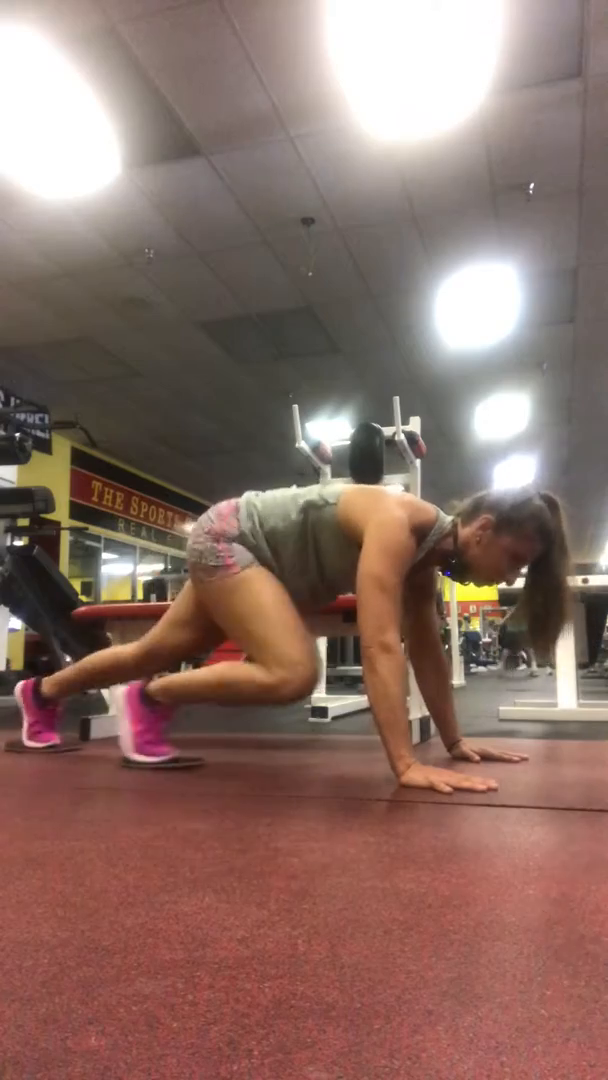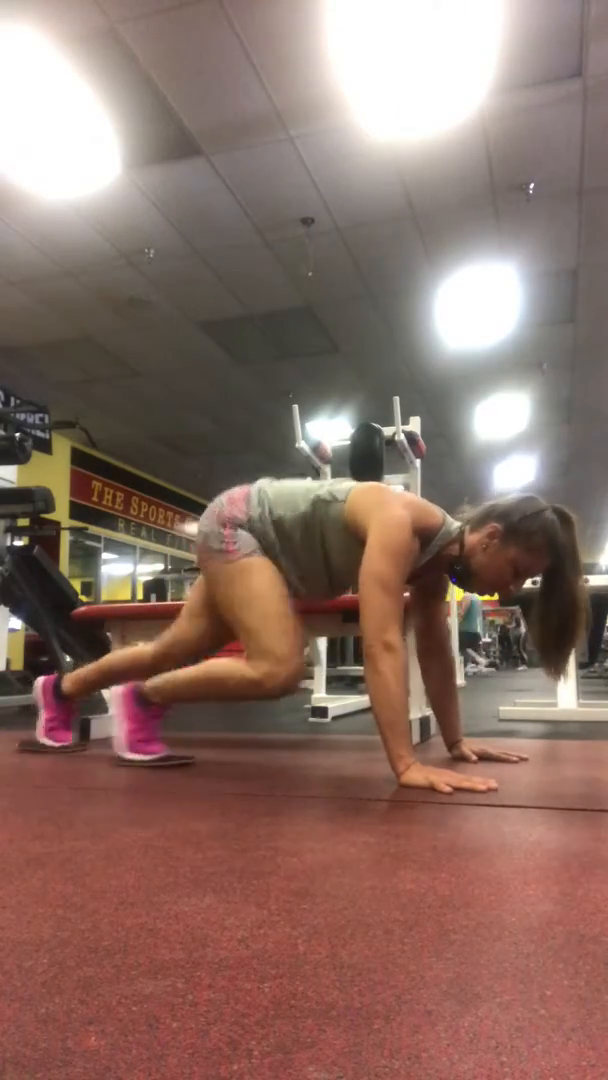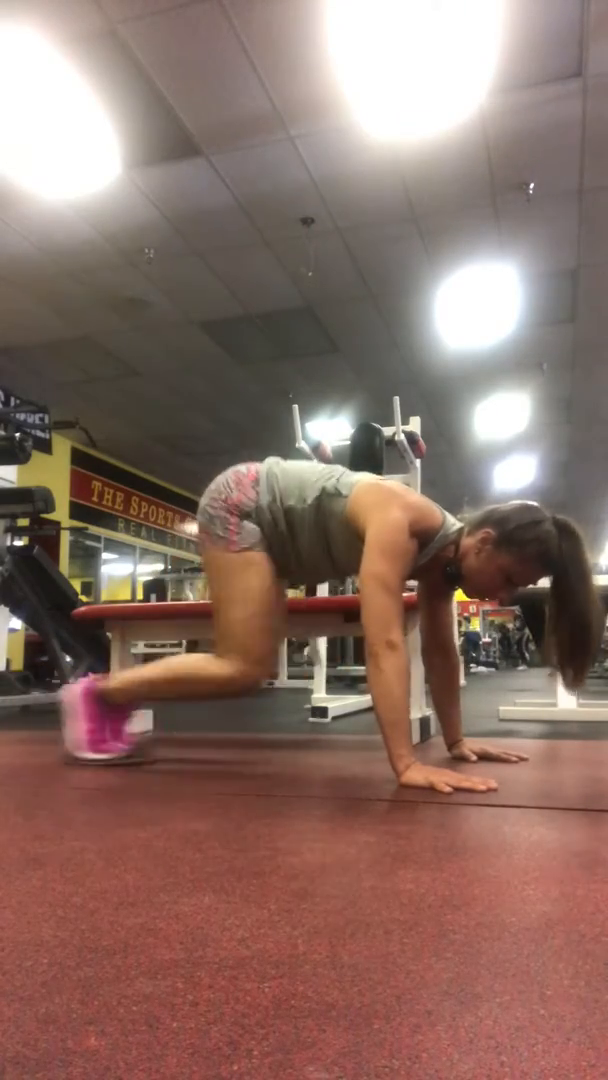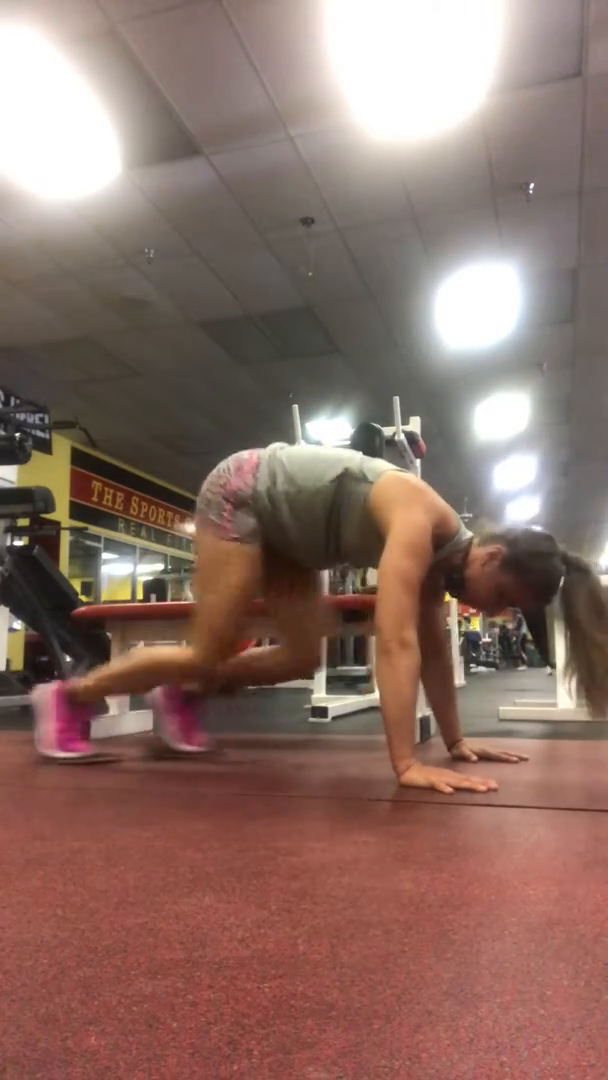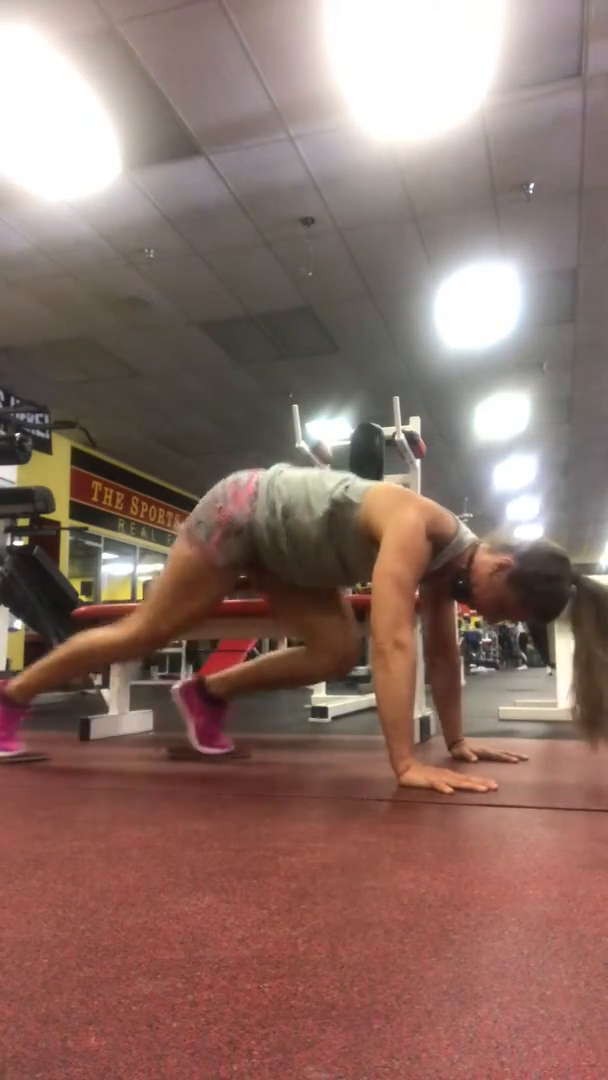
dt=1s
person 1, frame 1
left shoulder: (428, 550)
right shoulder: (396, 526)
left elbow: (425, 648)
right elbow: (381, 647)
left wrist: (454, 741)
right wrist: (406, 765)
left hip: (248, 553)
right hip: (225, 537)
left knee: (148, 654)
right knee: (290, 675)
left ankle: (40, 695)
right ankle: (148, 701)
person 1, frame 2
left shoulder: (438, 555)
right shoulder: (401, 525)
left elbow: (435, 651)
right elbow: (383, 646)
left wrist: (456, 742)
right wrist: (407, 764)
left hip: (268, 544)
right hip: (237, 523)
left knee: (171, 651)
right knee: (276, 670)
left ankle: (60, 691)
right ankle: (144, 700)
person 1, frame 3
left shoulder: (448, 551)
right shoulder: (400, 525)
left elbow: (440, 648)
right elbow: (385, 644)
left wrist: (456, 740)
right wrist: (406, 764)
left hip: (271, 521)
right hip: (239, 502)
left knee: (241, 659)
right knee: (240, 669)
left ankle: (107, 693)
right ankle: (100, 695)
person 1, frame 4
left shoulder: (445, 550)
right shoulder: (419, 525)
left elbow: (432, 645)
right elbow: (397, 643)
left wrist: (455, 742)
right wrist: (407, 765)
left hip: (281, 521)
right hip: (243, 491)
left knee: (302, 656)
right knee: (210, 653)
left ankle: (180, 695)
right ankle: (65, 697)
person 1, frame 5
left shoulder: (446, 559)
right shoulder: (415, 530)
left elbow: (442, 651)
right elbow: (393, 645)
left wrist: (456, 743)
right wrist: (406, 765)
left hip: (275, 540)
right hip: (240, 512)
left knee: (337, 653)
right knee: (138, 637)
left ankle: (206, 695)
